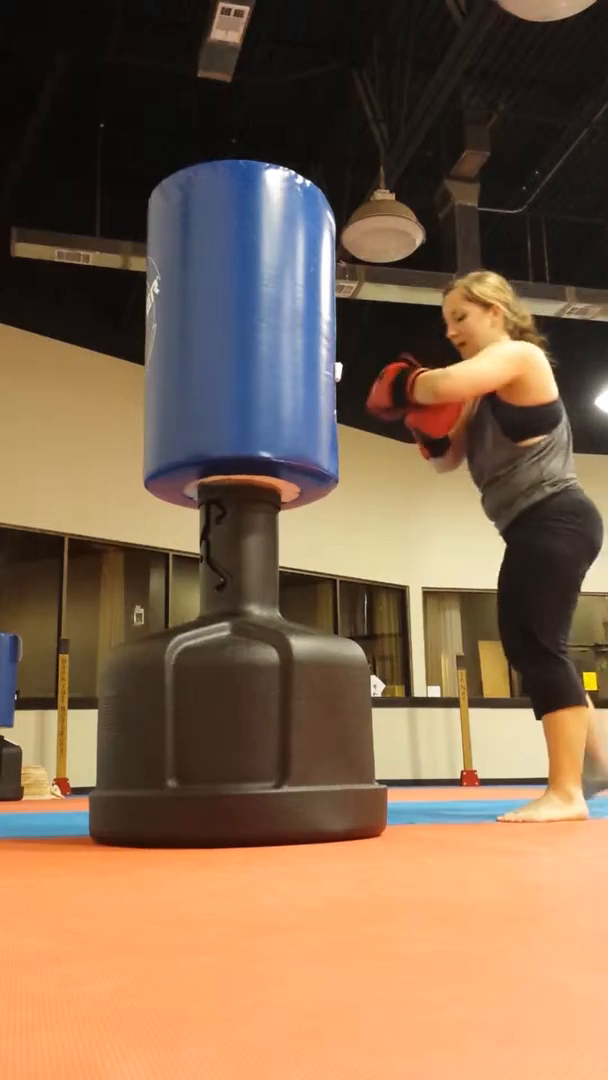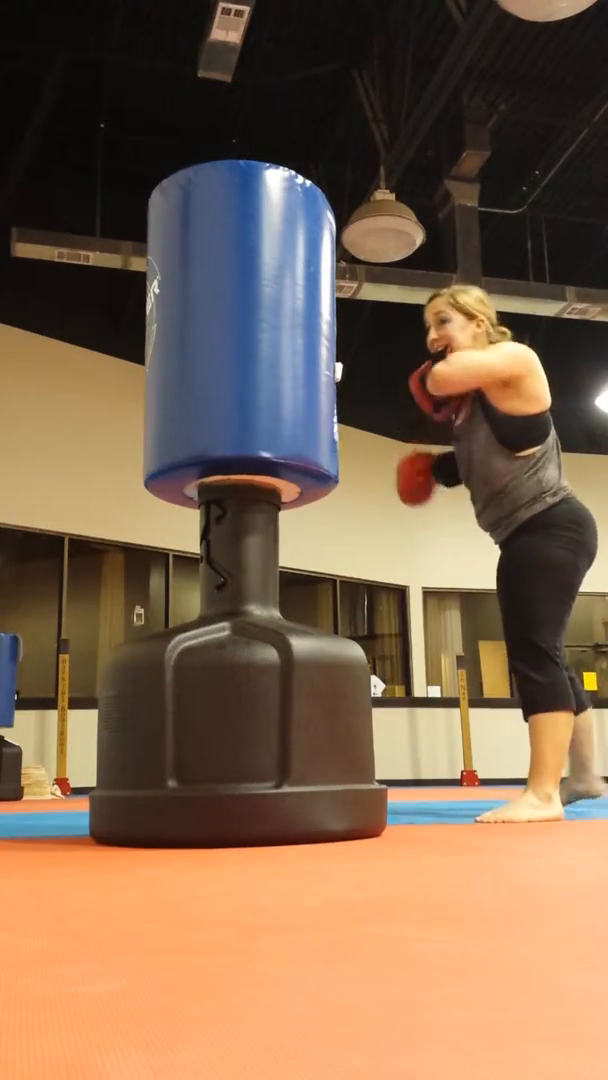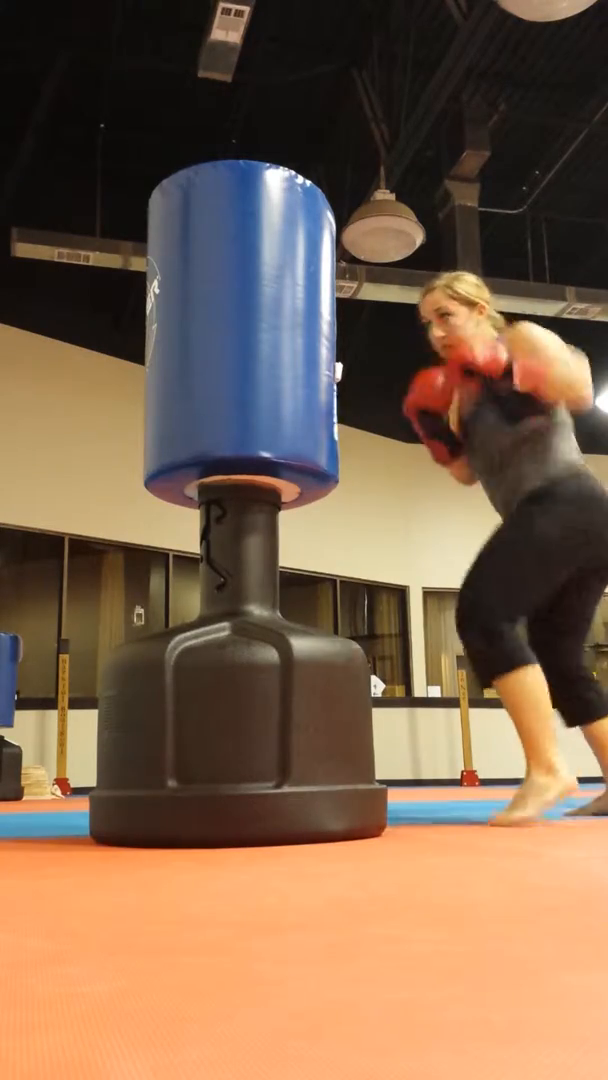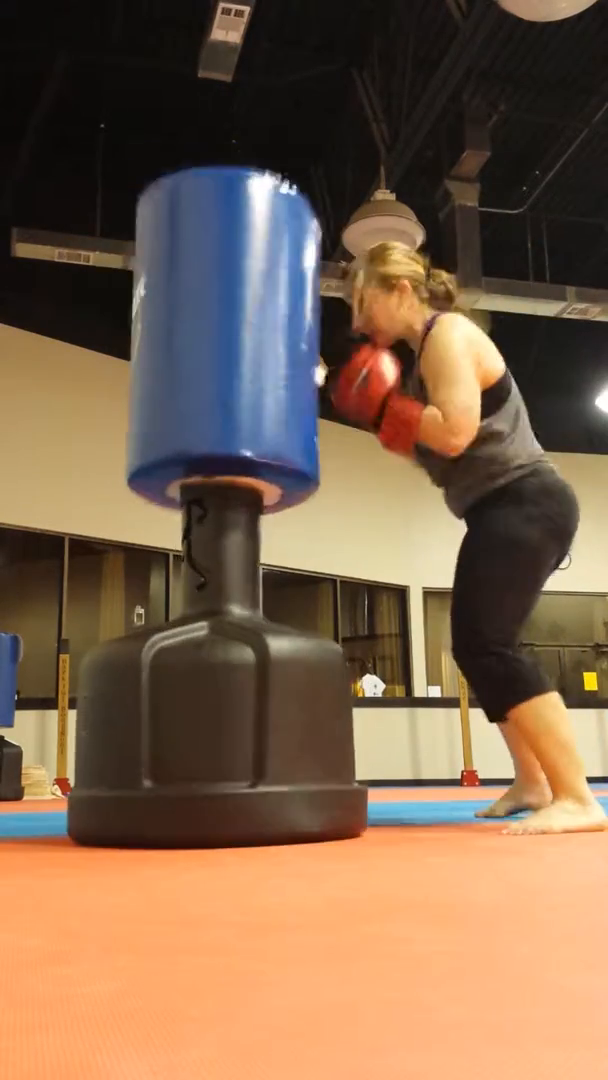
dt=1s
person 1, frame 1
left shoulder: (517, 355)
right shoulder: (485, 390)
left elbow: (445, 385)
right elbow: (448, 459)
left wrist: (399, 386)
right wrist: (428, 425)
left hip: (552, 523)
right hip: (538, 530)
left knee: (539, 648)
right knee: (528, 646)
person 1, frame 2
left shoulder: (514, 359)
right shoulder: (472, 394)
left elbow: (444, 376)
left wrist: (427, 385)
right wrist: (442, 469)
left hip: (550, 530)
right hip: (524, 538)
left knee: (534, 652)
right knee: (541, 655)
left ankle: (542, 793)
person 1, frame 3
left shoulder: (523, 340)
right shoulder: (466, 390)
right elbow: (466, 471)
left wrist: (498, 366)
right wrist: (432, 423)
left hip: (563, 505)
left knee: (481, 615)
right knee: (558, 657)
left ankle: (546, 767)
person 1, frame 4
left shoulder: (448, 337)
right shoulder: (440, 342)
left elbow: (454, 436)
right elbow: (427, 450)
left wrist: (388, 401)
right wrist: (380, 416)
left hip: (523, 504)
right hip: (515, 509)
left knee: (486, 644)
right knee: (479, 646)
right ankle: (531, 784)
